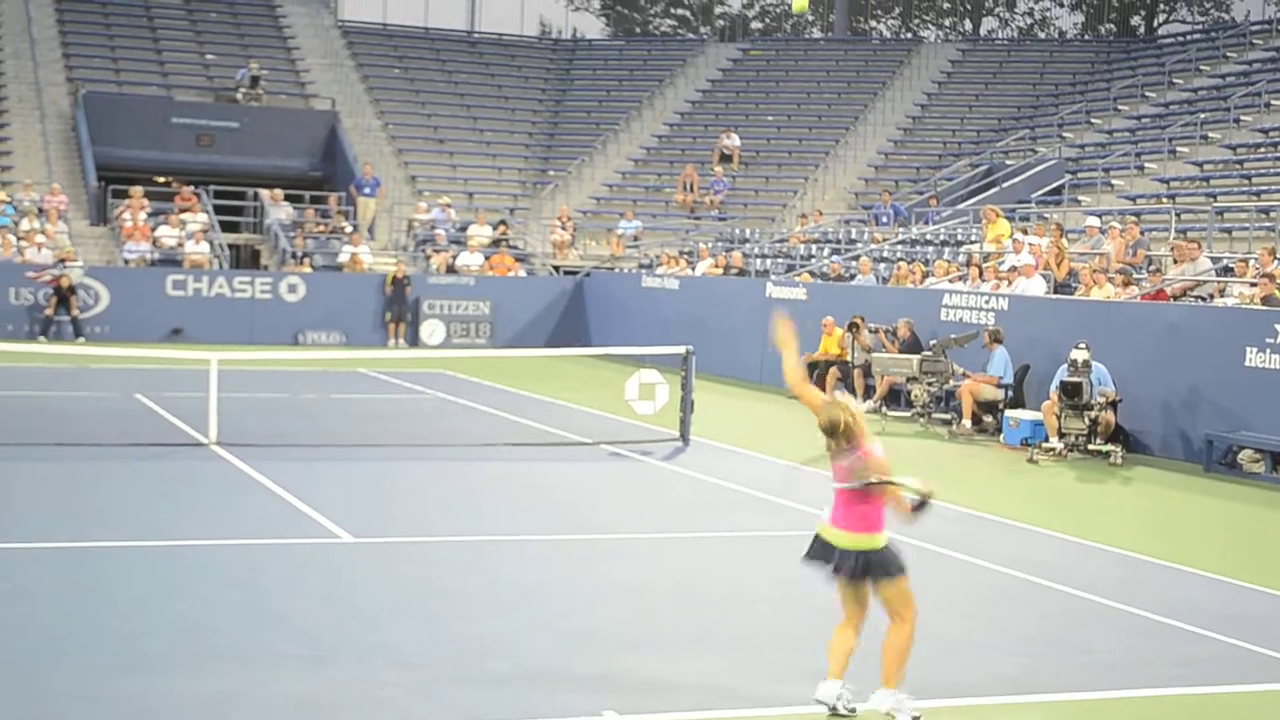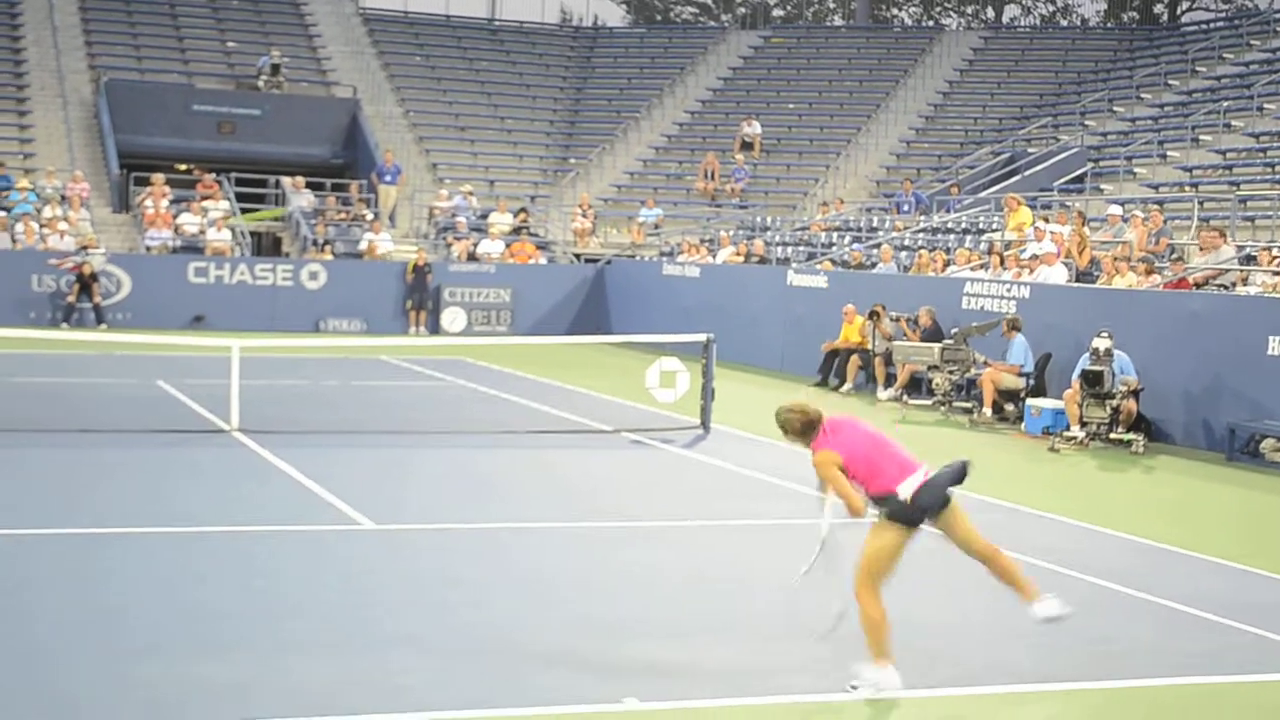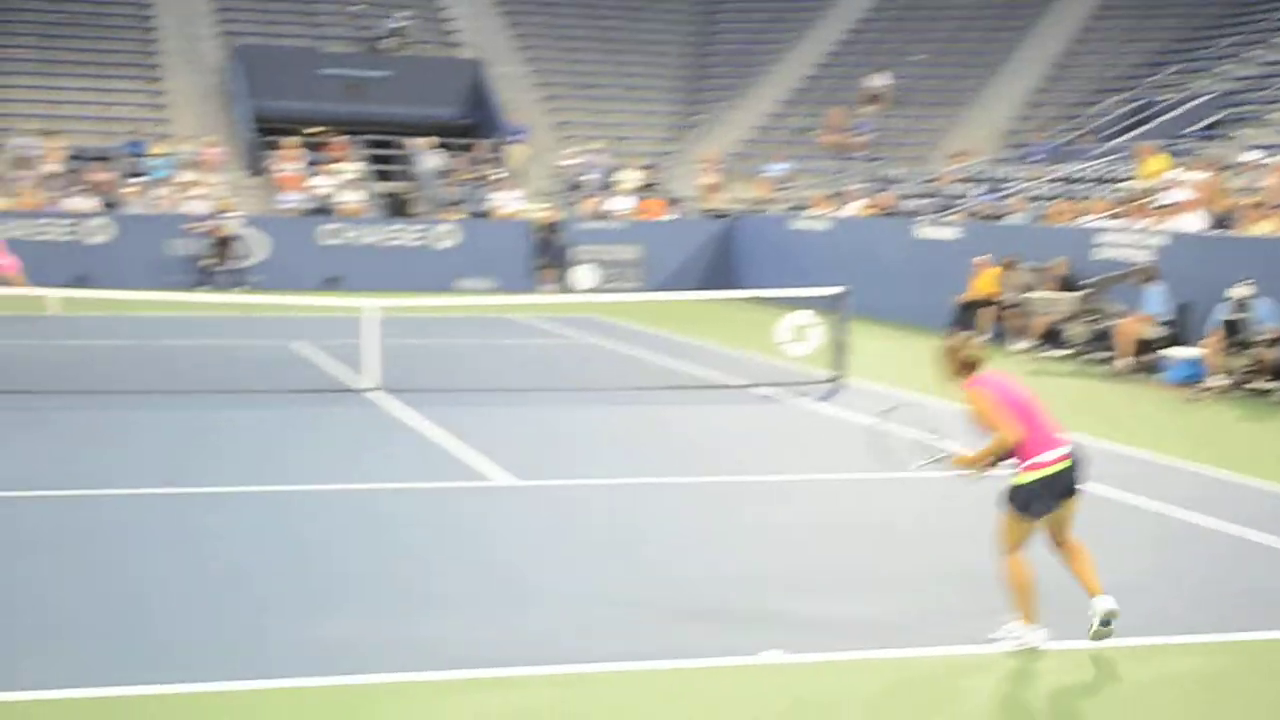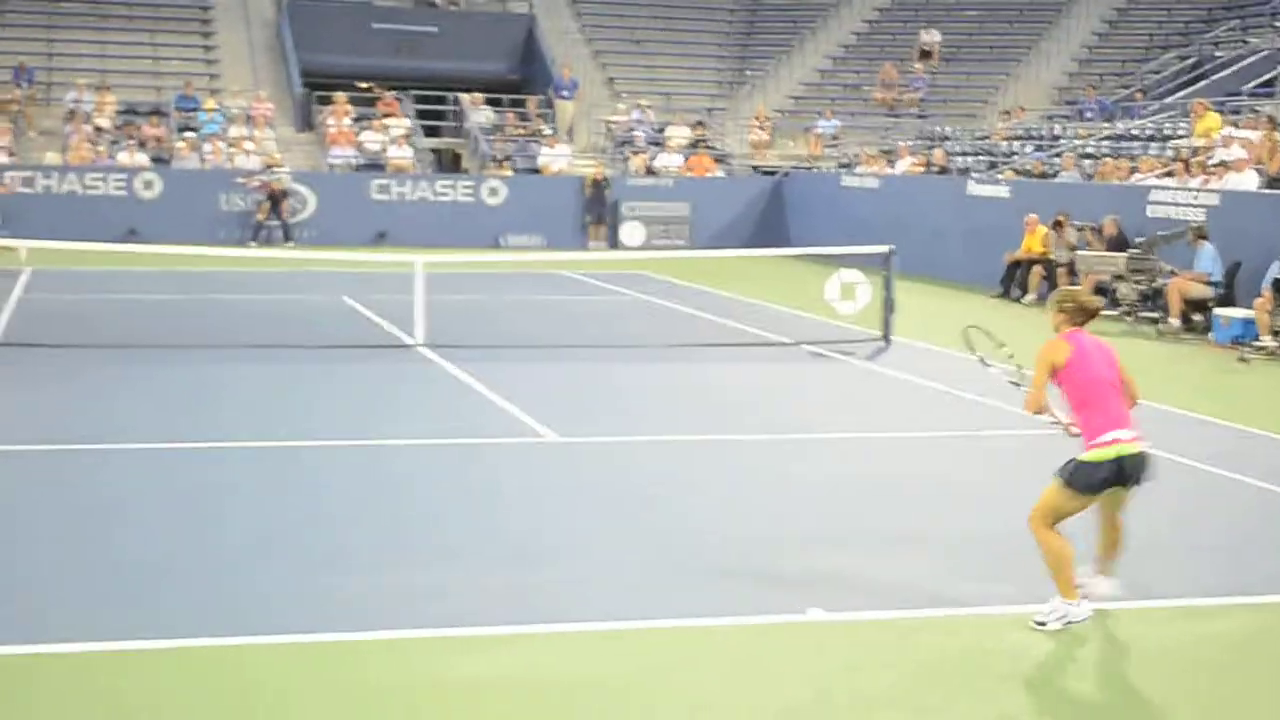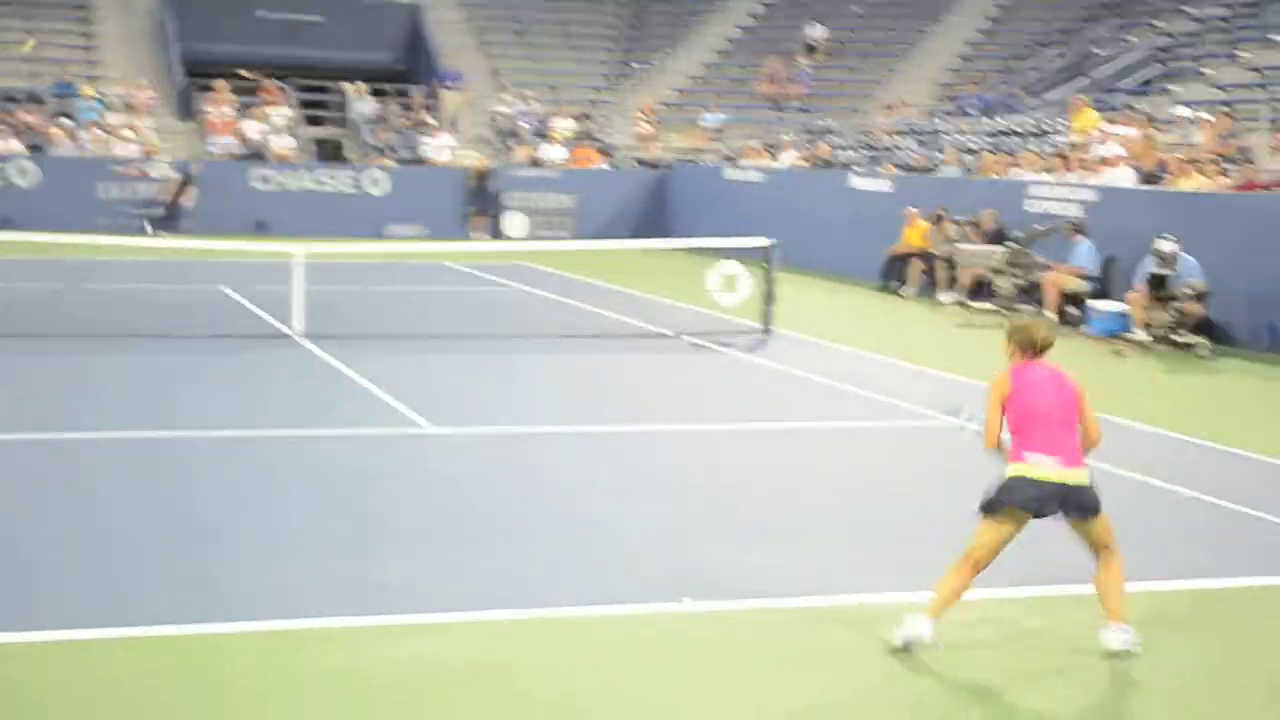
dt=0.4s
person 1, frame 1
left shoulder: (838, 438)
right shoulder: (869, 459)
left elbow: (796, 385)
right elbow: (898, 501)
left wrist: (787, 339)
left hip: (837, 538)
right hip: (866, 545)
left knee: (853, 620)
right knee: (904, 616)
left ankle: (831, 686)
person 1, frame 2
left shoulder: (822, 457)
right shoulder: (837, 422)
left elbow: (857, 506)
left hip: (901, 502)
right hip: (924, 483)
left knee: (865, 587)
right knee: (980, 547)
left ankle: (882, 669)
right ankle: (1039, 600)
person 1, frame 3
left shoulder: (976, 392)
right shoulder: (1001, 379)
left elbow: (1012, 436)
left wrist: (976, 460)
right wrist: (990, 457)
left hip: (1040, 471)
right hip: (1064, 459)
left knee: (1011, 548)
right knee: (1063, 539)
left ankle: (1029, 628)
right ankle: (1100, 600)
person 1, frame 4
left shoulder: (1054, 347)
right shoulder: (1103, 346)
left elbow: (1035, 404)
right elbow: (1131, 397)
left wrist: (1037, 401)
left hip: (1101, 455)
right hip: (1133, 451)
left knee: (1041, 521)
right knee: (1110, 513)
left ankle: (1071, 604)
right ankle: (1101, 578)
person 1, frame 5
left shoulder: (1005, 379)
right shoulder: (1068, 381)
left elbow: (992, 441)
right elbow: (1093, 436)
left hip: (1028, 478)
right hip: (1074, 481)
left knee: (971, 562)
right knee: (1107, 551)
left ankle: (923, 621)
right ankle: (1117, 629)
